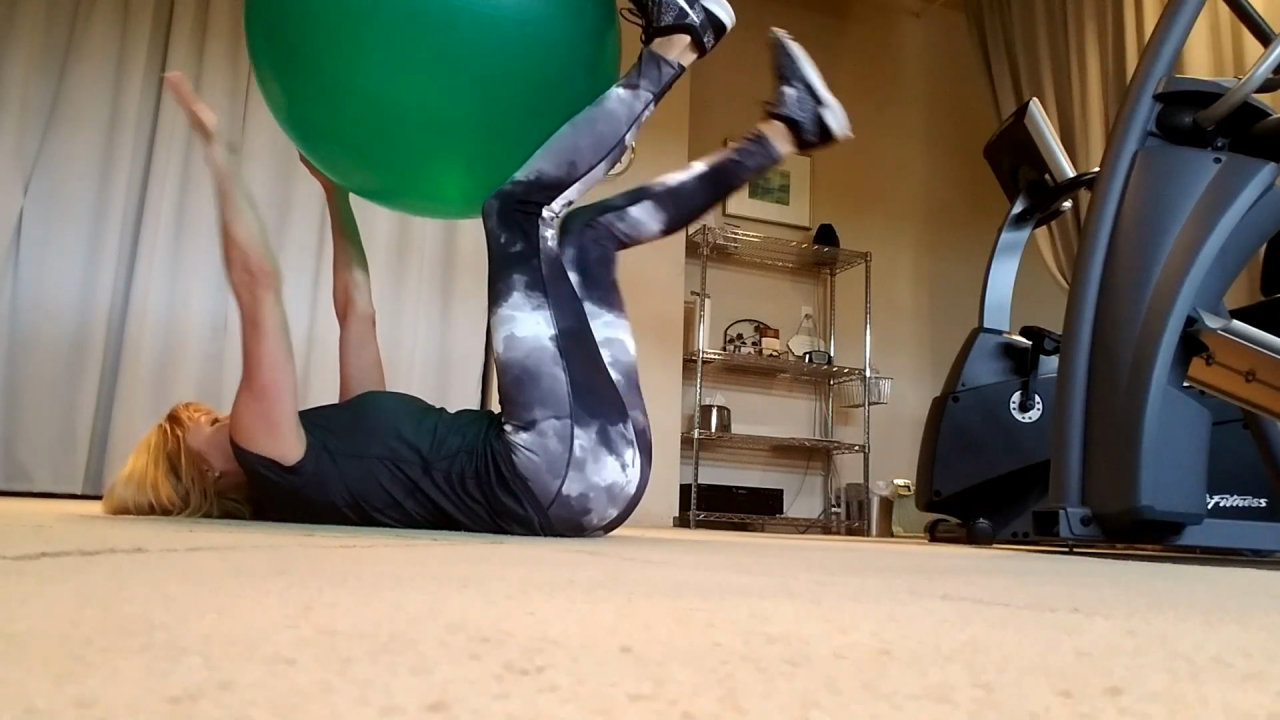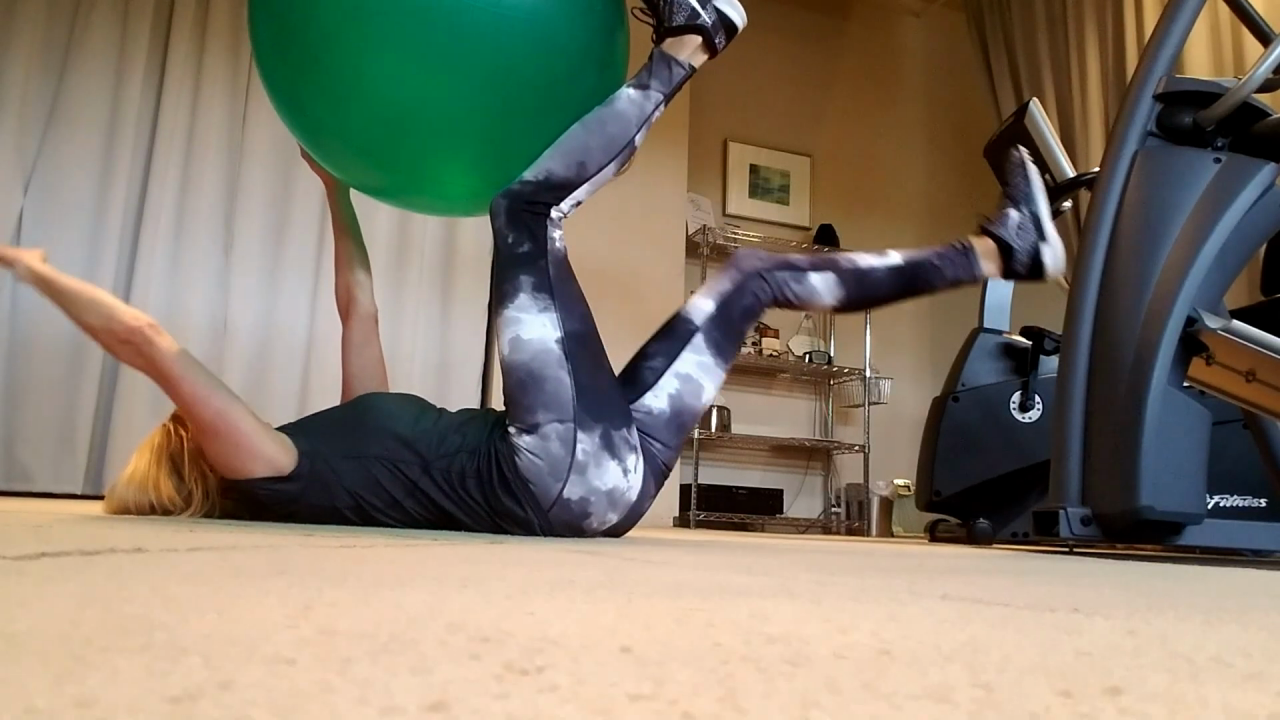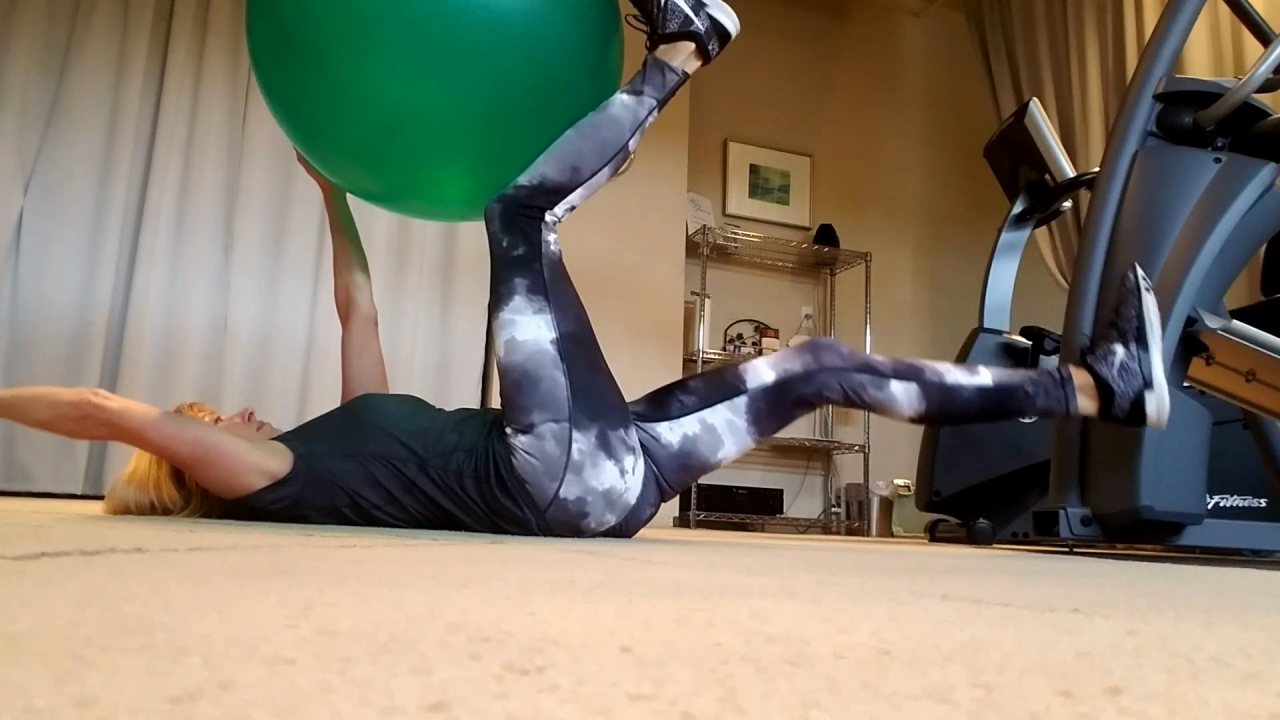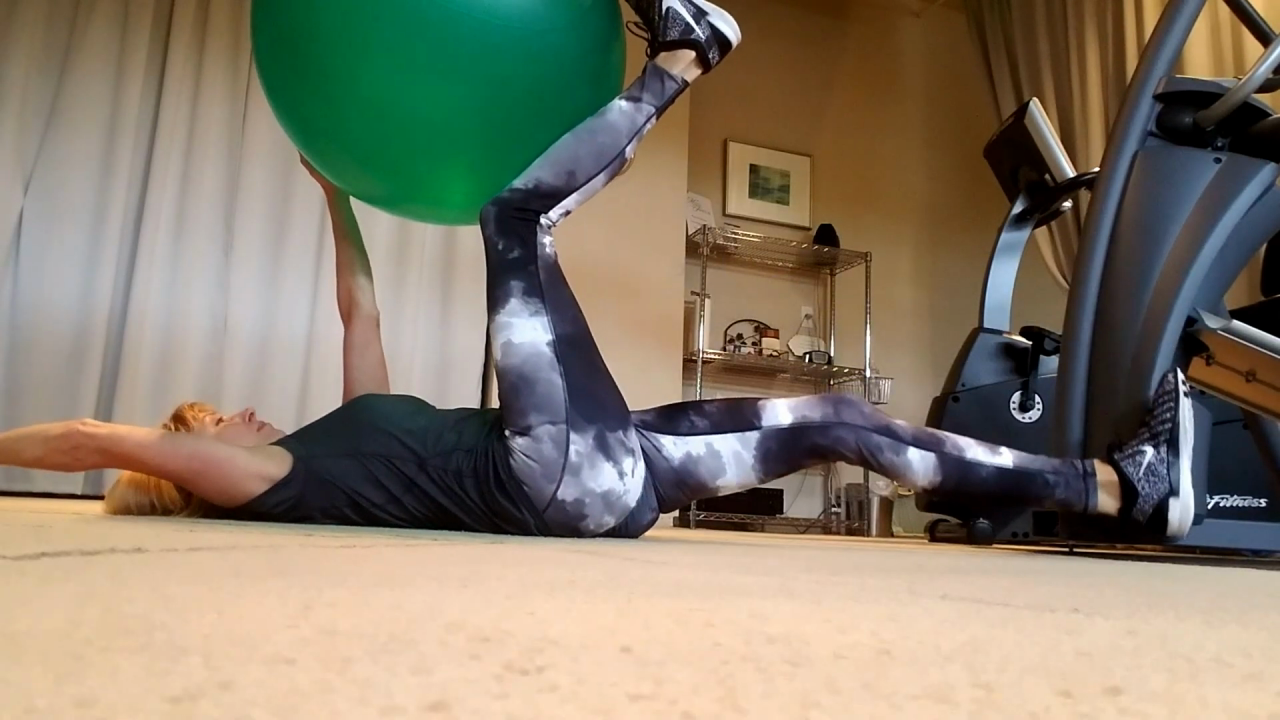
dt=0.5s
person 1, frame 1
left shoulder: (324, 443)
right shoulder: (270, 460)
left elbow: (355, 309)
right elbow: (259, 286)
left wrist: (333, 192)
right wrist: (217, 153)
left hip: (593, 461)
right hip: (569, 472)
left knee: (585, 233)
right knee: (517, 209)
left ankle: (785, 129)
person 1, frame 2
left shoulder: (334, 434)
right shoulder: (268, 471)
left elbow: (359, 308)
right elbow: (155, 346)
left wrist: (336, 191)
left hip: (595, 470)
right hip: (569, 476)
left knee: (750, 274)
right knee: (523, 208)
left ankle: (991, 250)
person 1, frame 3
left shoulder: (333, 434)
right shoulder: (268, 477)
left elbow: (358, 308)
right elbow: (121, 412)
left wrist: (334, 197)
left hip: (597, 473)
right hip: (561, 475)
left knee: (813, 364)
right knee: (518, 211)
left ankle: (1091, 384)
person 1, frame 4
left shoulder: (334, 436)
right shoulder: (269, 483)
left elbow: (360, 308)
right elbow: (108, 439)
left wrist: (337, 193)
left hip: (602, 477)
right hip: (564, 476)
left knee: (832, 416)
right knee: (514, 214)
left ankle: (1117, 487)
